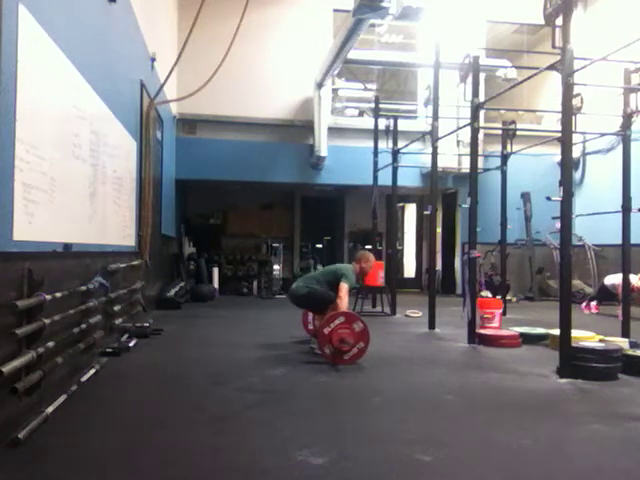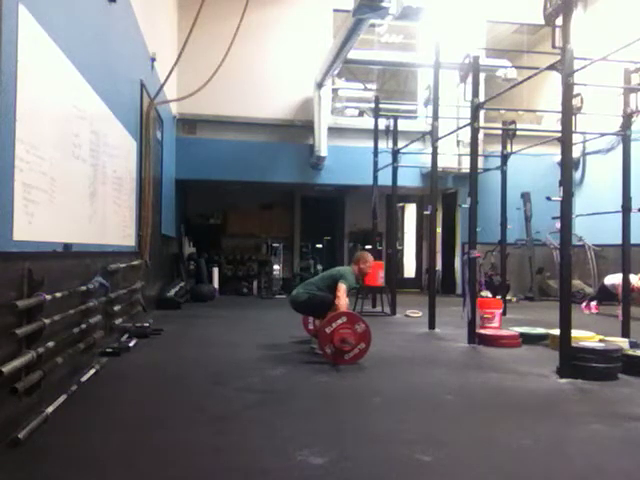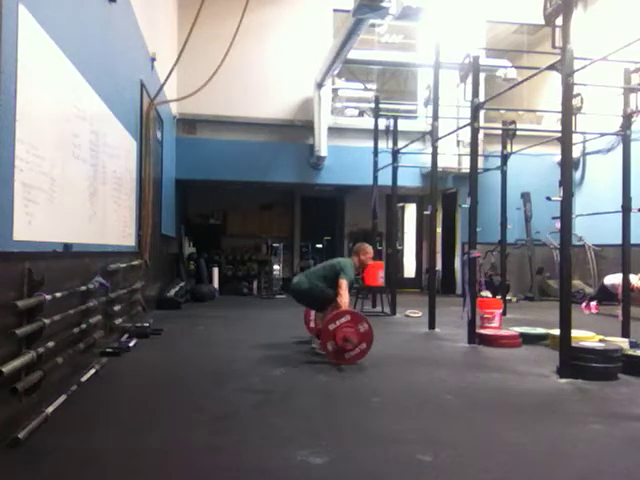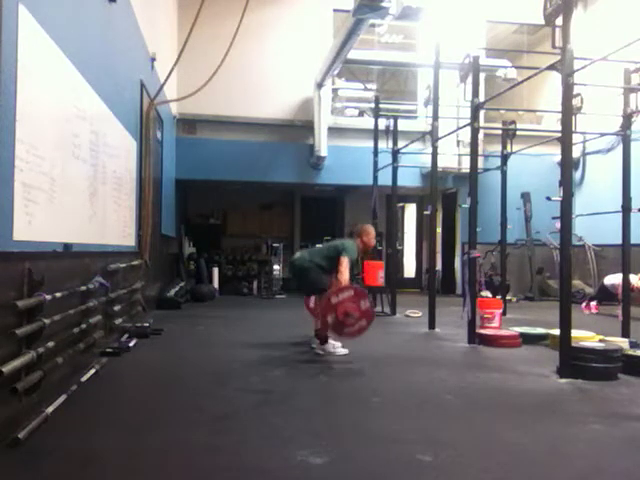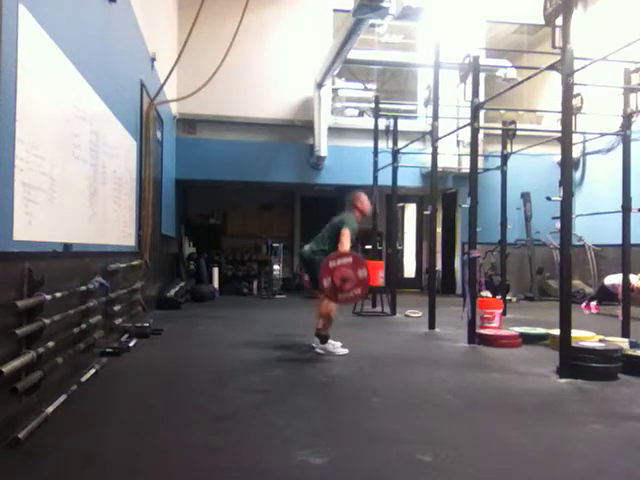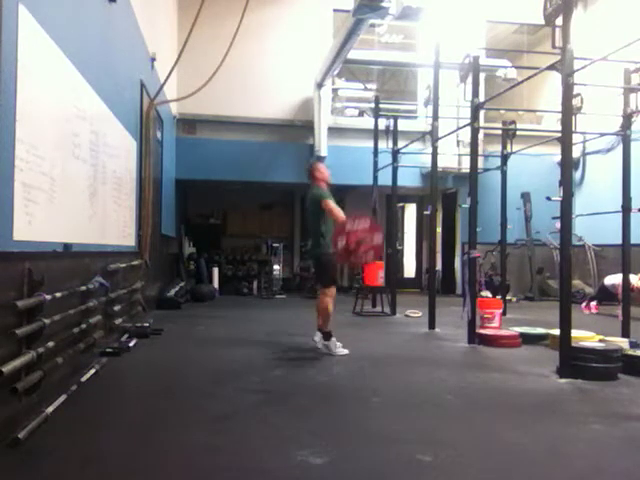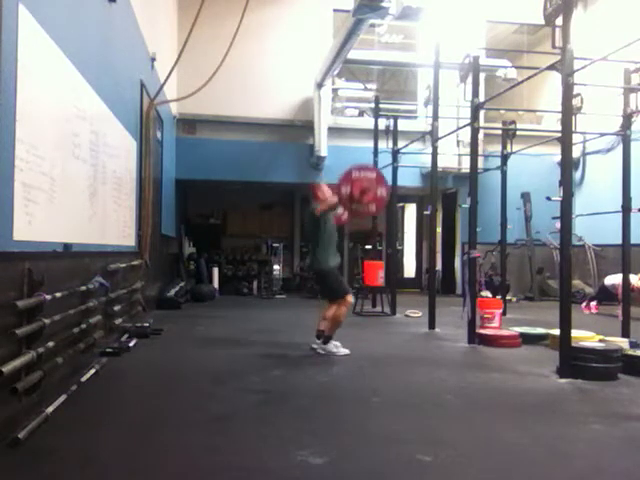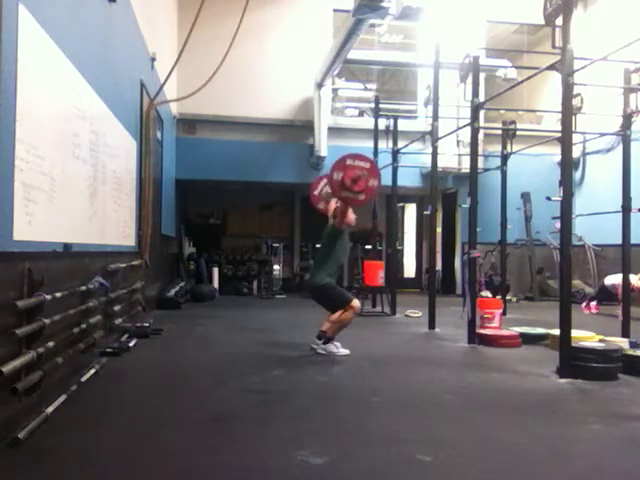
dt=0.2s
person 1, frame 1
left shoulder: (346, 269)
right shoulder: (349, 273)
right elbow: (342, 297)
left hip: (298, 289)
right hip: (301, 291)
left knee: (330, 303)
right knee: (336, 303)
person 1, frame 2
left shoulder: (346, 272)
right shoulder: (348, 275)
left elbow: (339, 297)
right elbow: (340, 298)
left hip: (299, 296)
right hip: (302, 297)
right knee: (341, 304)
person 1, frame 3
left shoulder: (346, 264)
right shoulder: (348, 267)
left elbow: (339, 294)
right elbow: (342, 295)
left hip: (301, 285)
right hip: (302, 287)
left knee: (331, 302)
right knee: (338, 303)
person 1, frame 4
left shoulder: (350, 247)
right shoulder: (351, 248)
left elbow: (337, 274)
right elbow: (343, 273)
left hip: (302, 263)
right hip: (303, 264)
left ankle: (319, 337)
right ankle: (323, 343)
person 1, frame 5
left shoulder: (348, 219)
right shoulder: (350, 220)
right elbow: (344, 245)
left hip: (312, 254)
right hip: (315, 256)
left knee: (325, 295)
left ankle: (321, 337)
right ankle: (323, 342)
person 1, frame 6
left shoulder: (317, 192)
right shoulder: (319, 191)
right elbow: (333, 209)
left hip: (321, 249)
right hip: (325, 249)
left knee: (324, 292)
right knee: (328, 292)
left ankle: (321, 334)
right ankle: (326, 339)
person 1, frame 7
left shoulder: (324, 213)
right shoulder: (319, 208)
right elbow: (326, 206)
right wrist: (339, 200)
left hip: (325, 264)
right hip: (324, 265)
left knee: (336, 302)
right knee: (346, 300)
left ankle: (320, 338)
right ankle: (325, 342)
person 1, frame 8
left shoulder: (337, 229)
right shoulder: (337, 229)
left elbow: (333, 210)
right elbow: (341, 213)
left hip: (321, 281)
right hip: (321, 283)
left knee: (344, 308)
right knee: (353, 306)
left ankle: (320, 338)
right ankle: (326, 343)
